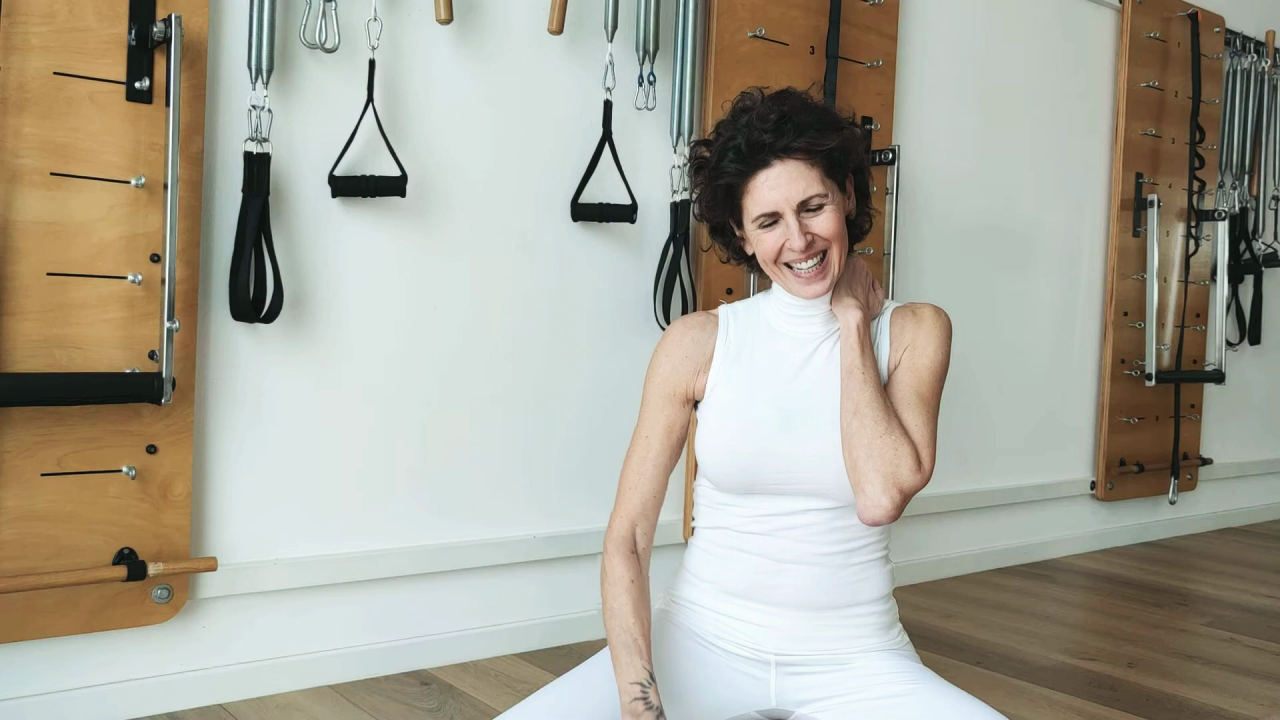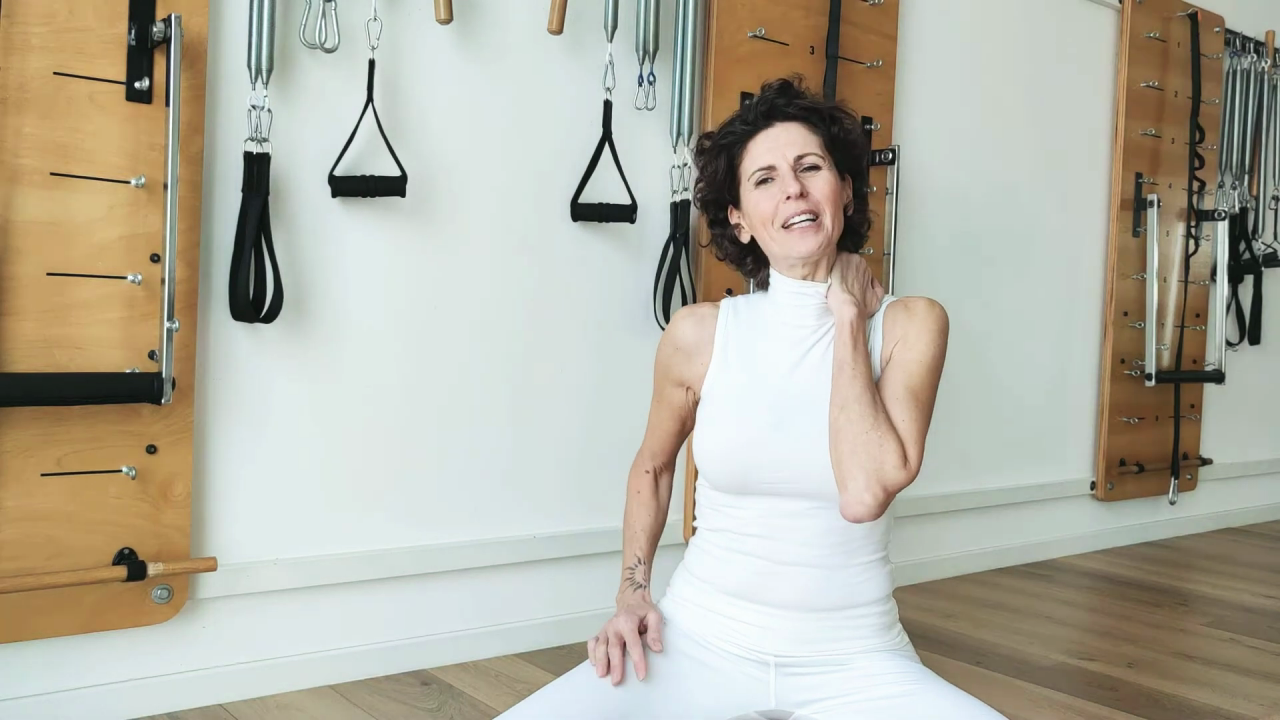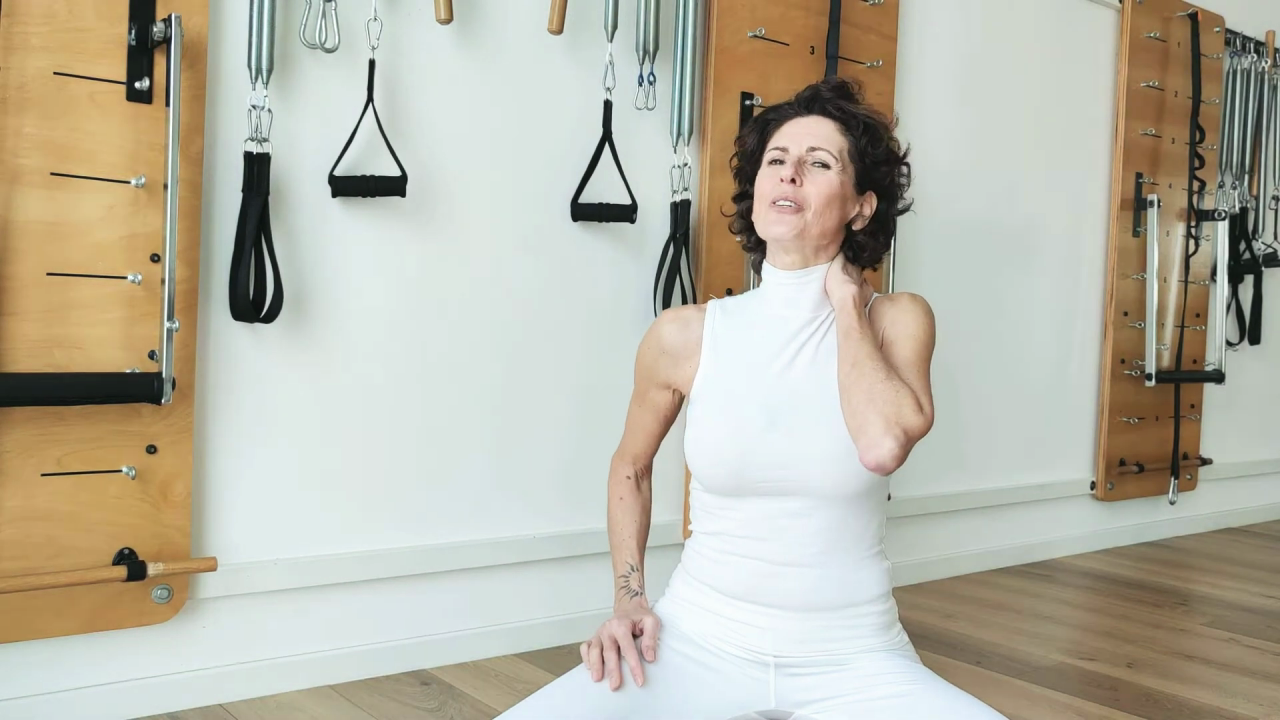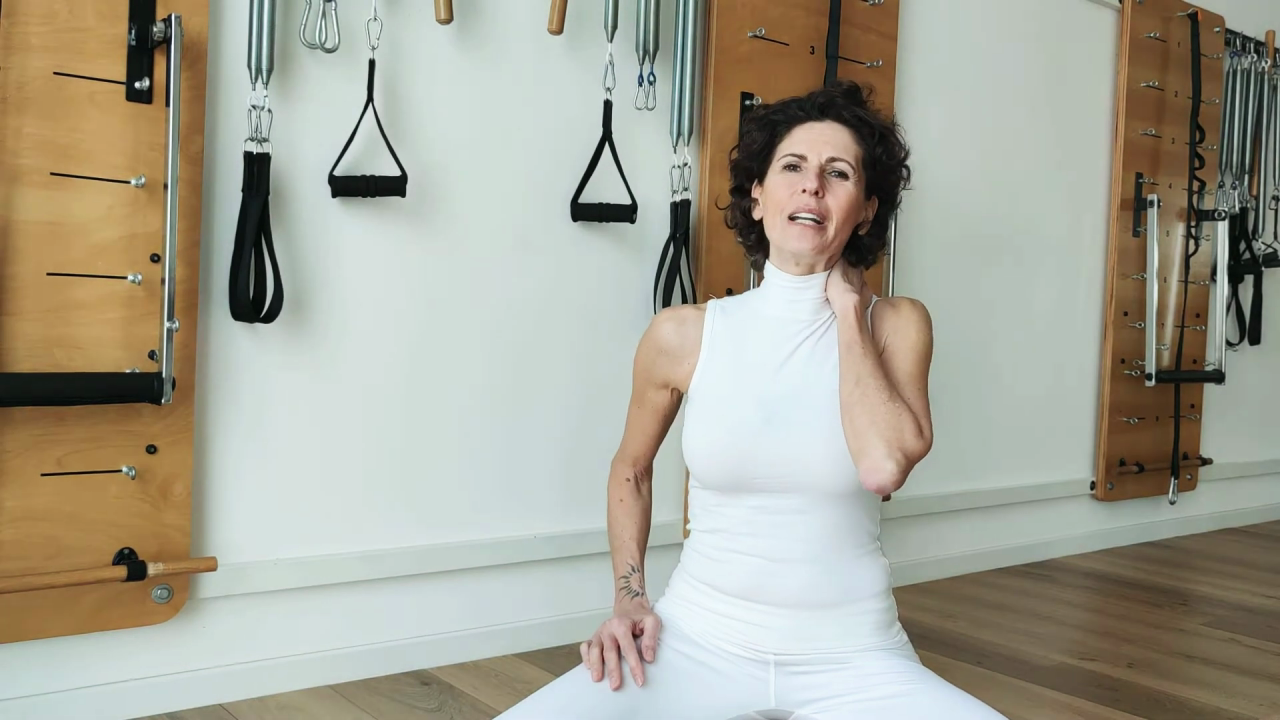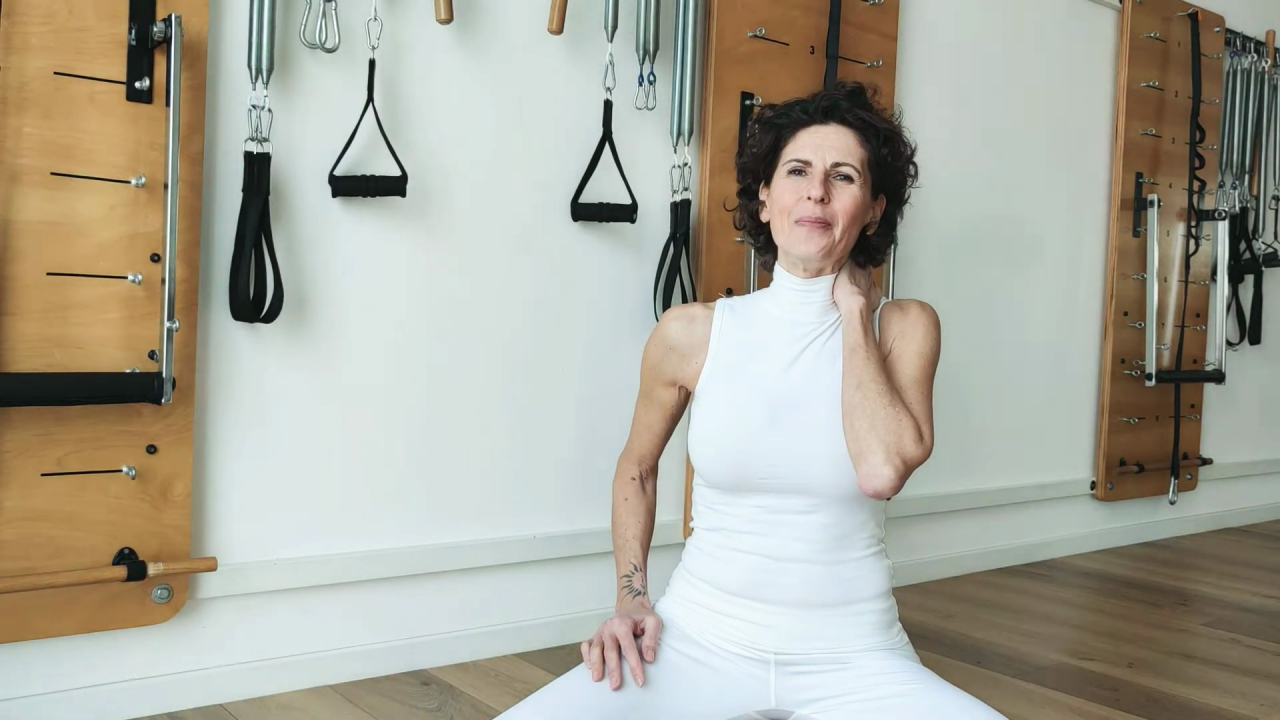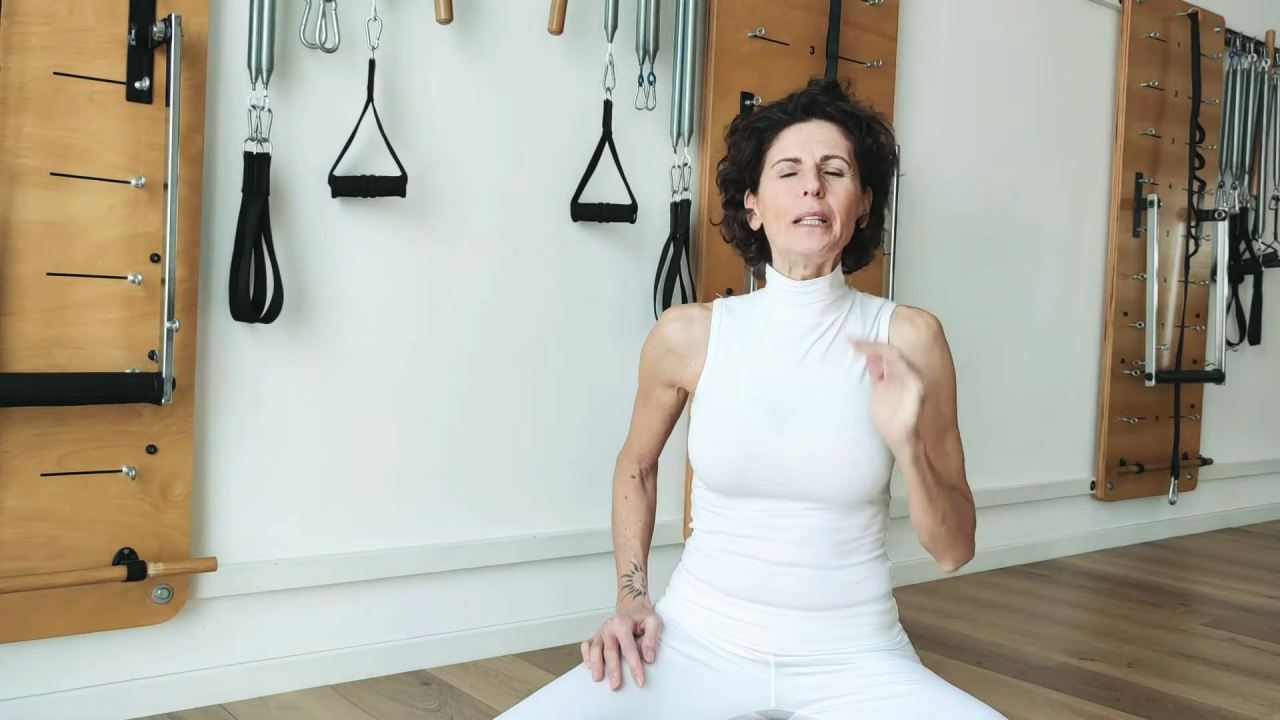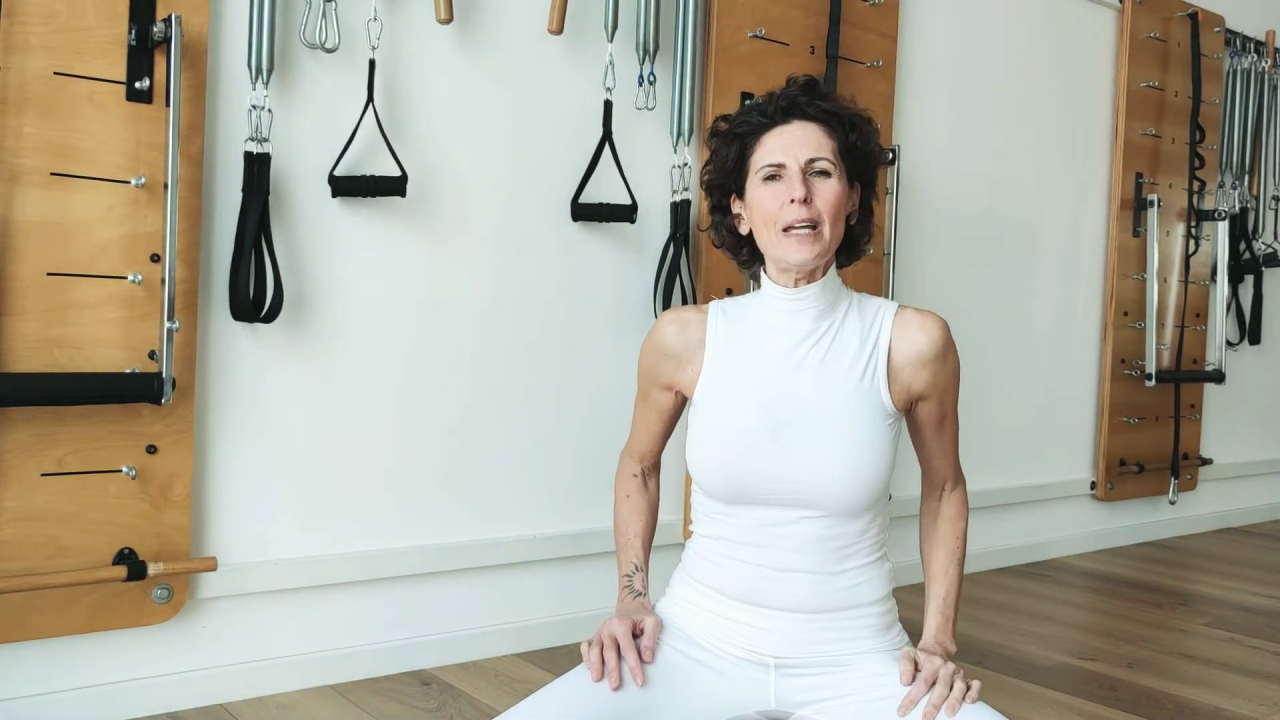
dt=0.7s
person 1, frame 1
left shoulder: (913, 331)
right shoulder: (697, 342)
left elbow: (881, 498)
right elbow: (627, 539)
left wrist: (854, 322)
left hip: (852, 661)
right hip: (702, 640)
person 1, frame 2
left shoulder: (909, 324)
right shoulder: (698, 333)
left elbow: (867, 493)
right elbow: (652, 467)
left wrist: (847, 316)
right wrist: (631, 592)
left hip: (852, 660)
right hip: (700, 640)
person 1, frame 3
left shoulder: (896, 318)
right shoulder: (683, 335)
left elbow: (884, 446)
right elbow: (630, 468)
left wrist: (846, 300)
right wrist: (628, 600)
left hip: (851, 659)
right hip: (699, 641)
person 1, frame 4
left shoulder: (896, 324)
right shoulder: (682, 333)
left elbow: (884, 466)
right elbow: (630, 470)
left wrist: (847, 309)
right wrist: (628, 600)
left hip: (850, 657)
right hip: (698, 640)
person 1, frame 5
left shoulder: (904, 326)
right shoulder: (690, 332)
left elbow: (883, 470)
right elbow: (636, 467)
left wrist: (854, 309)
right wrist: (631, 598)
left hip: (851, 658)
right hip: (699, 640)
person 1, frame 6
left shoulder: (908, 340)
right shoulder: (688, 334)
left elbow: (955, 549)
right elbow: (635, 466)
left wrist: (906, 444)
right wrist: (631, 599)
left hip: (851, 659)
right hip: (699, 641)
person 1, frame 7
left shoulder: (912, 342)
right shoulder: (683, 337)
left elbow: (944, 487)
right elbow: (639, 464)
left wrist: (938, 641)
right wrist: (631, 599)
left hip: (851, 660)
right hip: (699, 642)
